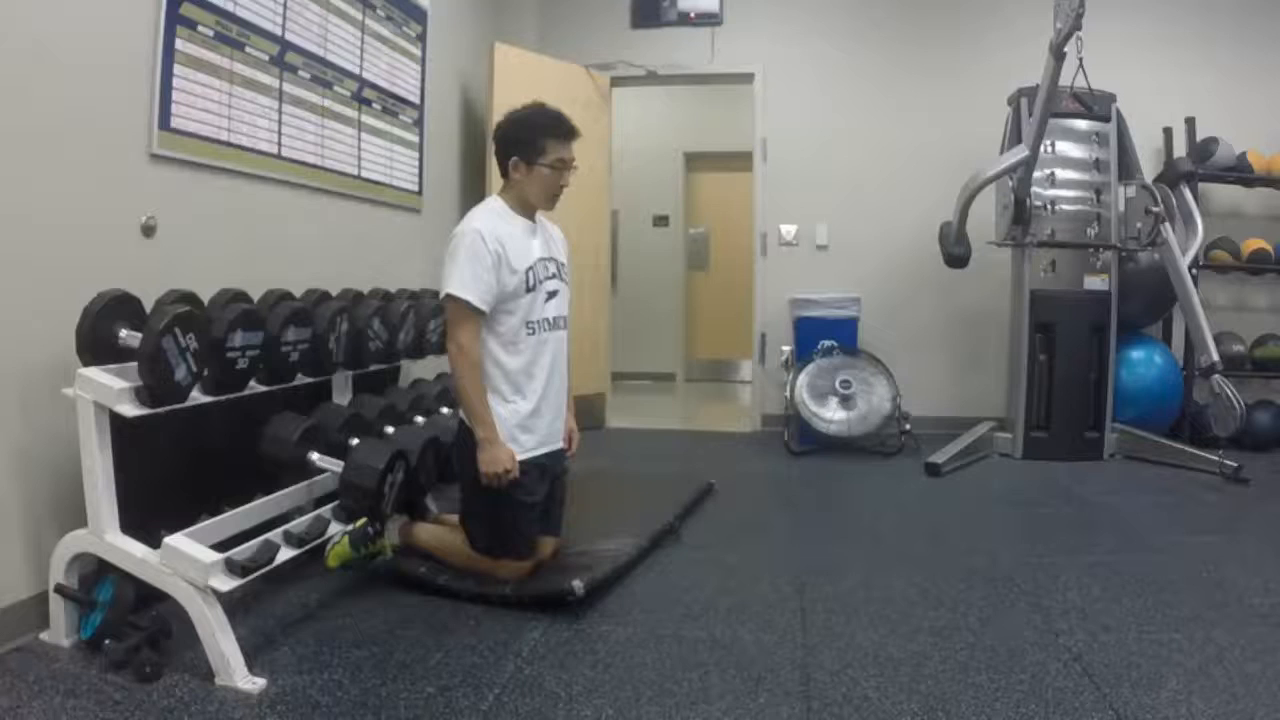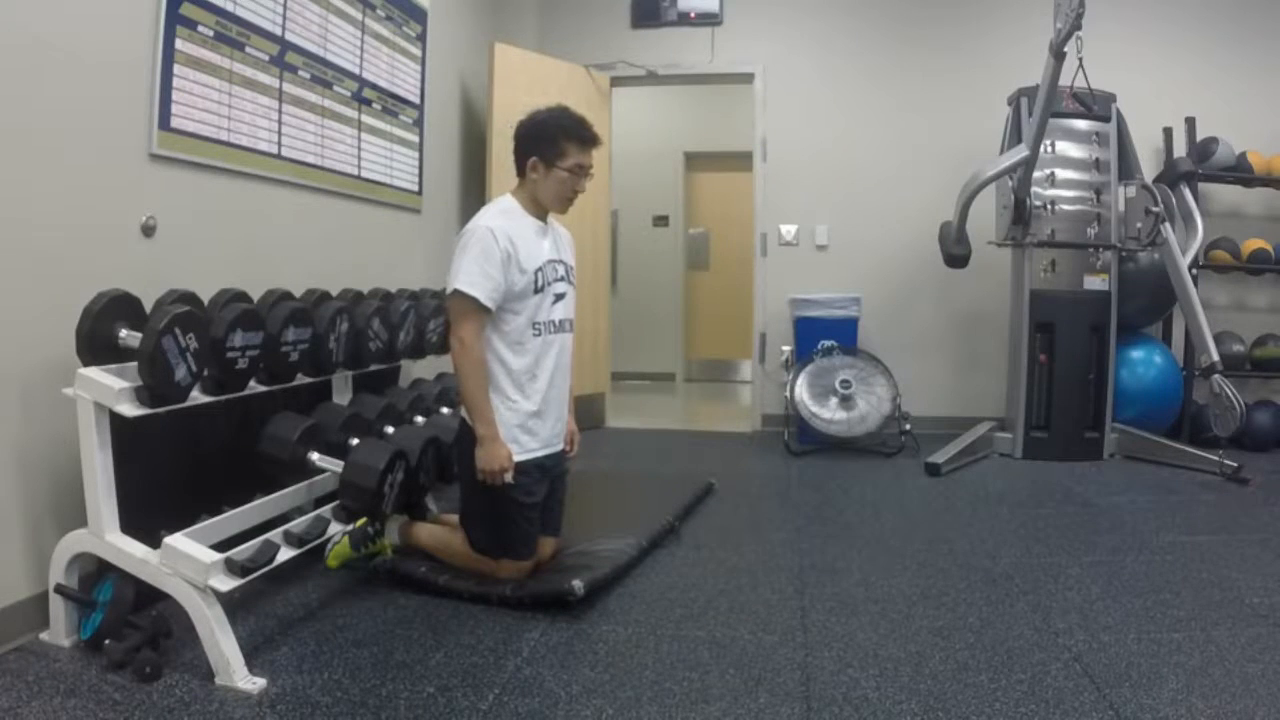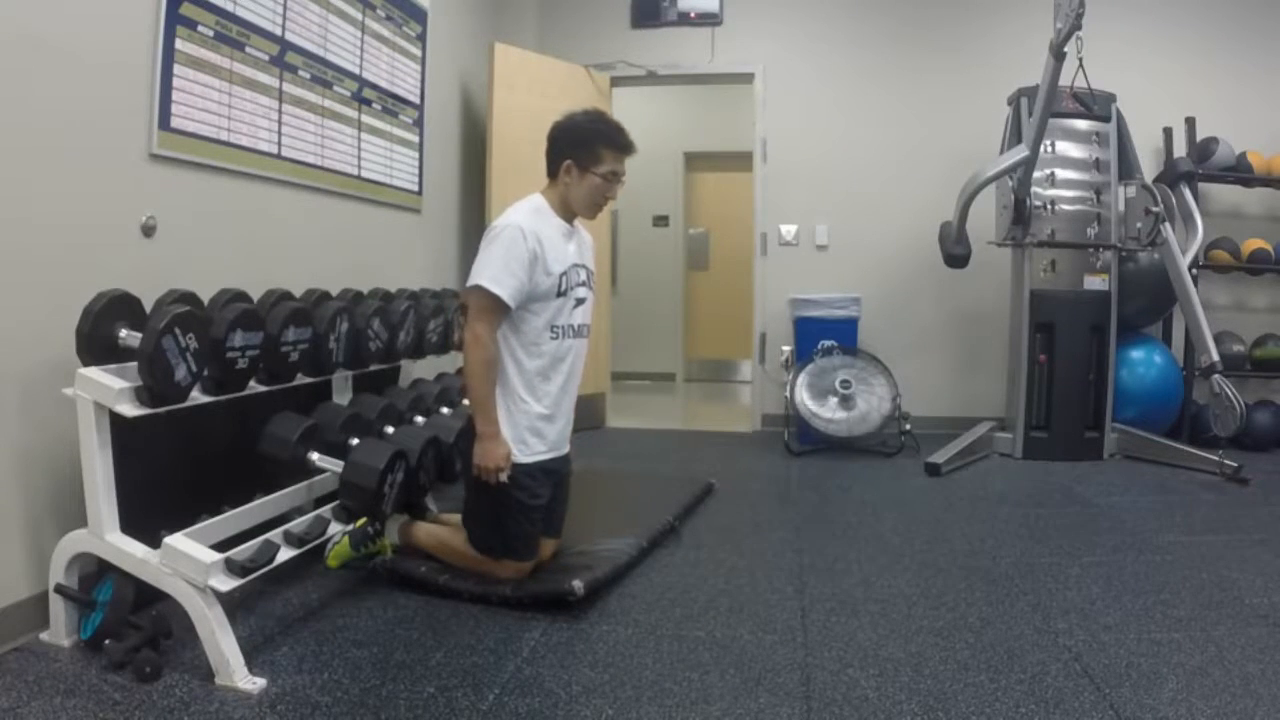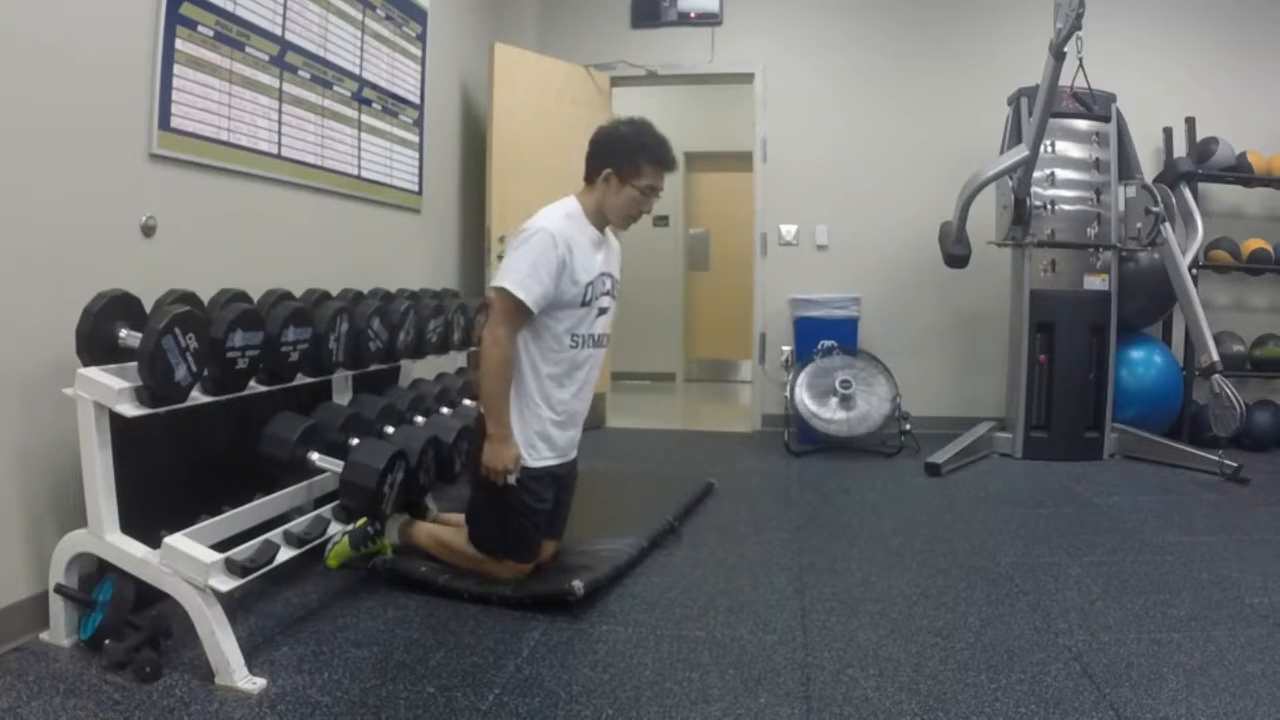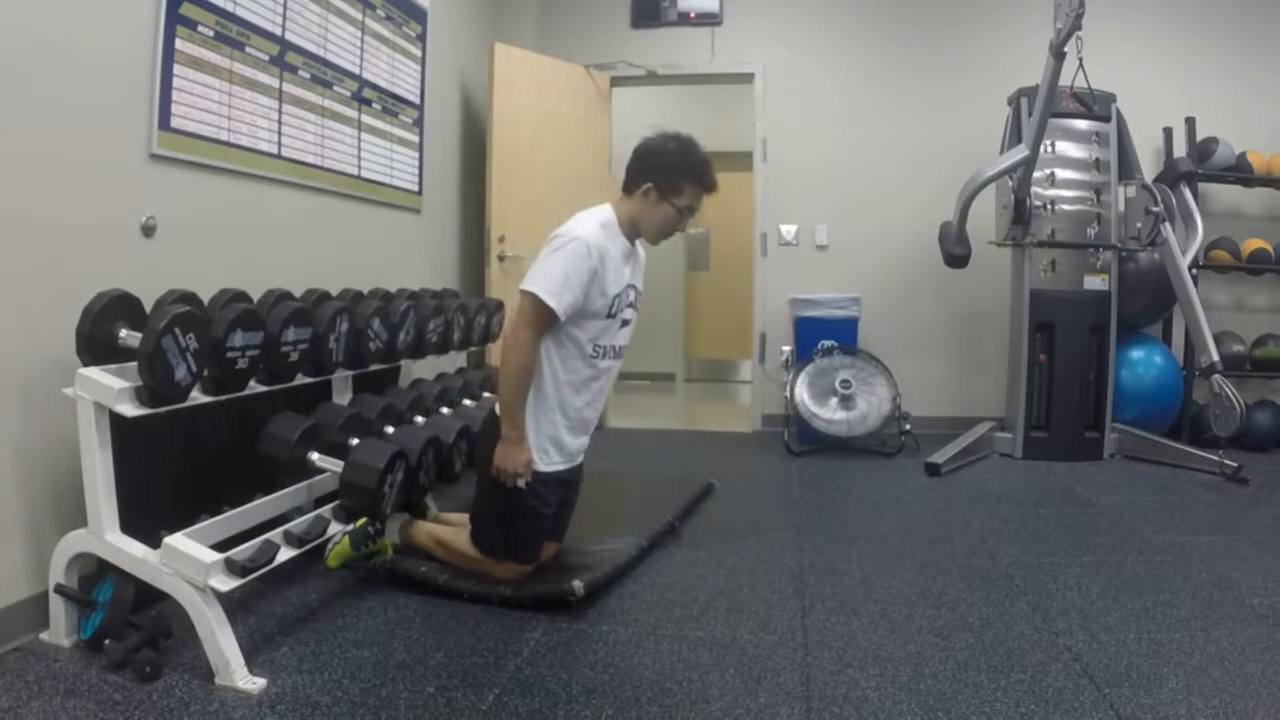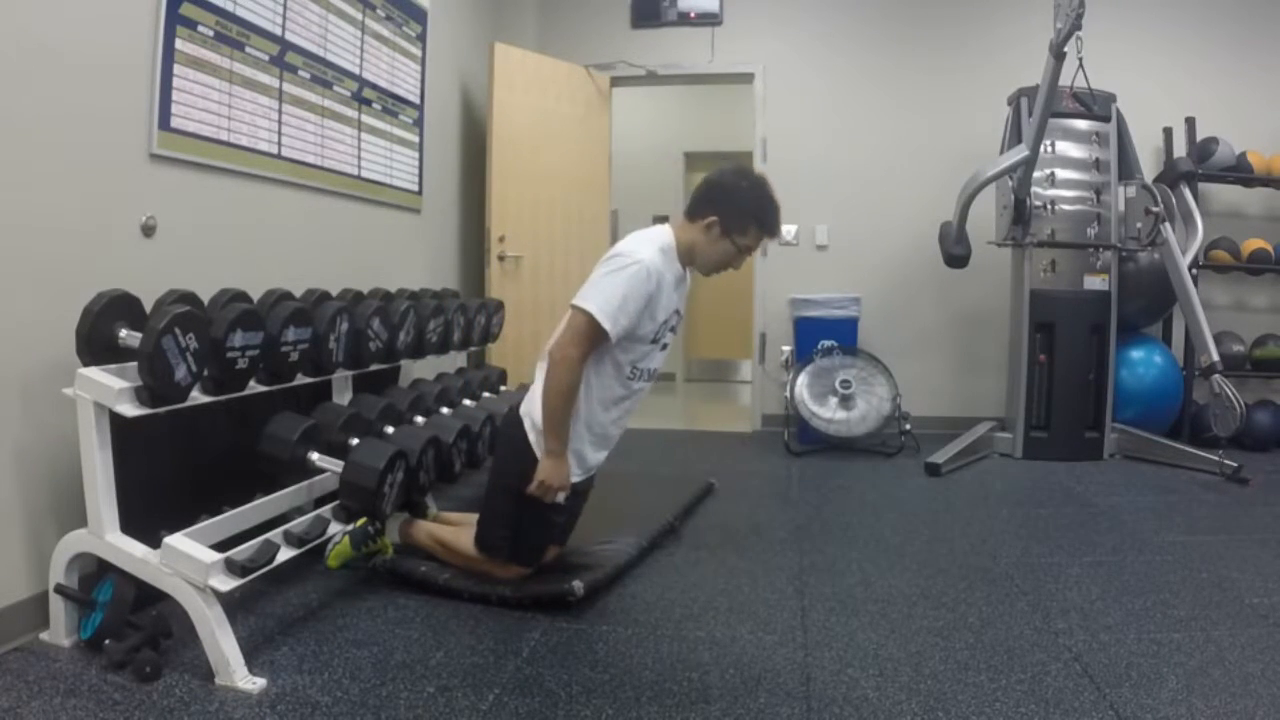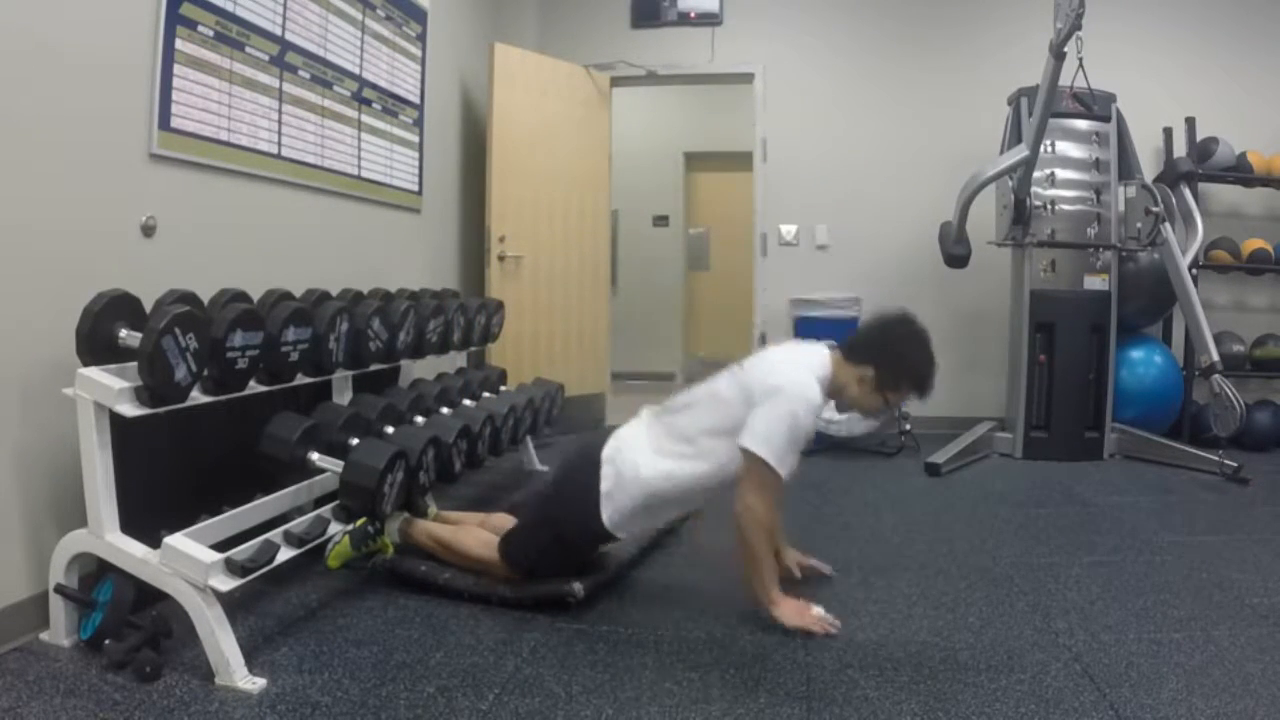
dt=0.7s
person 1, frame 1
left shoulder: (551, 234)
right shoulder: (482, 234)
right elbow: (462, 343)
left wrist: (567, 412)
right wrist: (488, 439)
left hip: (546, 435)
right hip: (504, 440)
left knee: (541, 550)
right knee: (510, 564)
left ankle: (424, 517)
right ankle: (392, 531)
person 1, frame 2
left shoulder: (559, 236)
right shoulder: (492, 232)
right elbow: (465, 338)
left wrist: (567, 413)
right wrist: (488, 436)
left hip: (547, 435)
right hip: (506, 439)
left knee: (540, 551)
right knee: (509, 565)
left ankle: (423, 518)
right ankle: (393, 531)
person 1, frame 3
left shoulder: (580, 238)
right shoulder: (519, 231)
right elbow: (479, 333)
right wrist: (488, 433)
left hip: (552, 437)
right hip: (511, 441)
left knee: (541, 550)
right knee: (510, 564)
left ankle: (422, 518)
right ankle: (395, 531)
person 1, frame 4
left shoulder: (607, 243)
right shoulder: (549, 235)
right elbow: (498, 335)
right wrist: (499, 435)
left hip: (561, 441)
right hip: (521, 442)
left knee: (540, 553)
right knee: (510, 564)
left ankle: (420, 517)
right ankle: (394, 530)
person 1, frame 5
left shoulder: (632, 251)
right shoulder: (584, 242)
right elbow: (520, 340)
right wrist: (512, 438)
left hip: (567, 444)
right hip: (530, 445)
left knee: (540, 552)
right knee: (510, 564)
left ankle: (422, 517)
right ankle: (395, 530)
person 1, frame 6
left shoulder: (675, 268)
right shoulder: (642, 264)
right elbow: (567, 354)
right wrist: (553, 455)
left hip: (581, 452)
right hip: (543, 446)
left knee: (541, 553)
right knee: (508, 566)
left ankle: (424, 517)
right ankle: (394, 530)
person 1, frame 7
left shoulder: (801, 360)
right shoulder: (796, 397)
left elbow: (750, 470)
right elbow: (752, 500)
left wrist: (778, 549)
right wrist: (772, 596)
left hip: (619, 458)
right hip: (607, 489)
left knee: (519, 539)
right knee: (512, 565)
left ankle: (416, 514)
right ankle: (397, 531)
